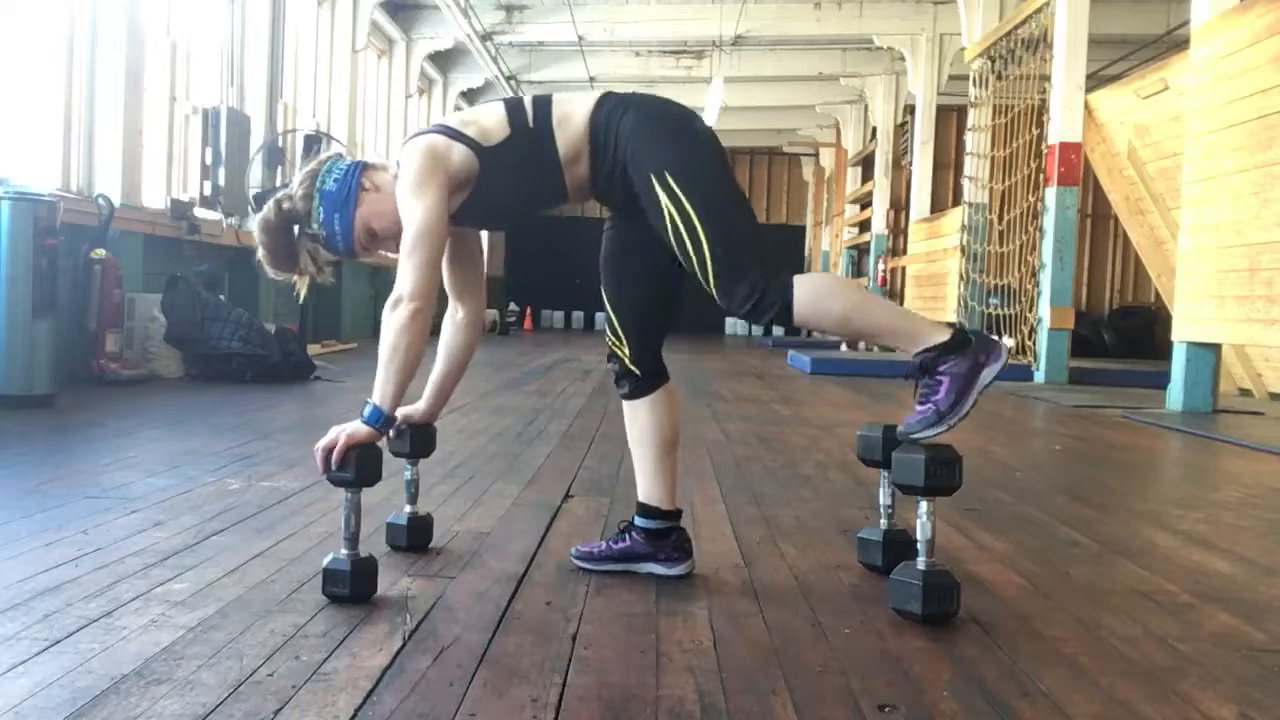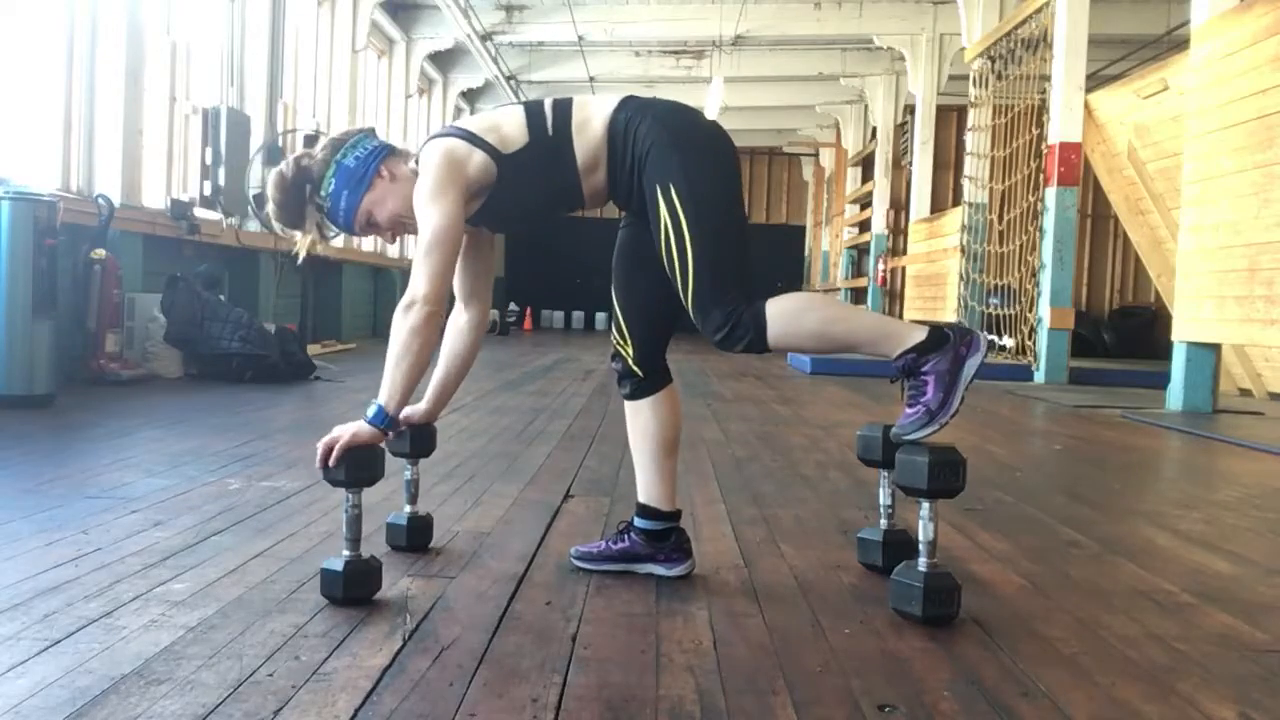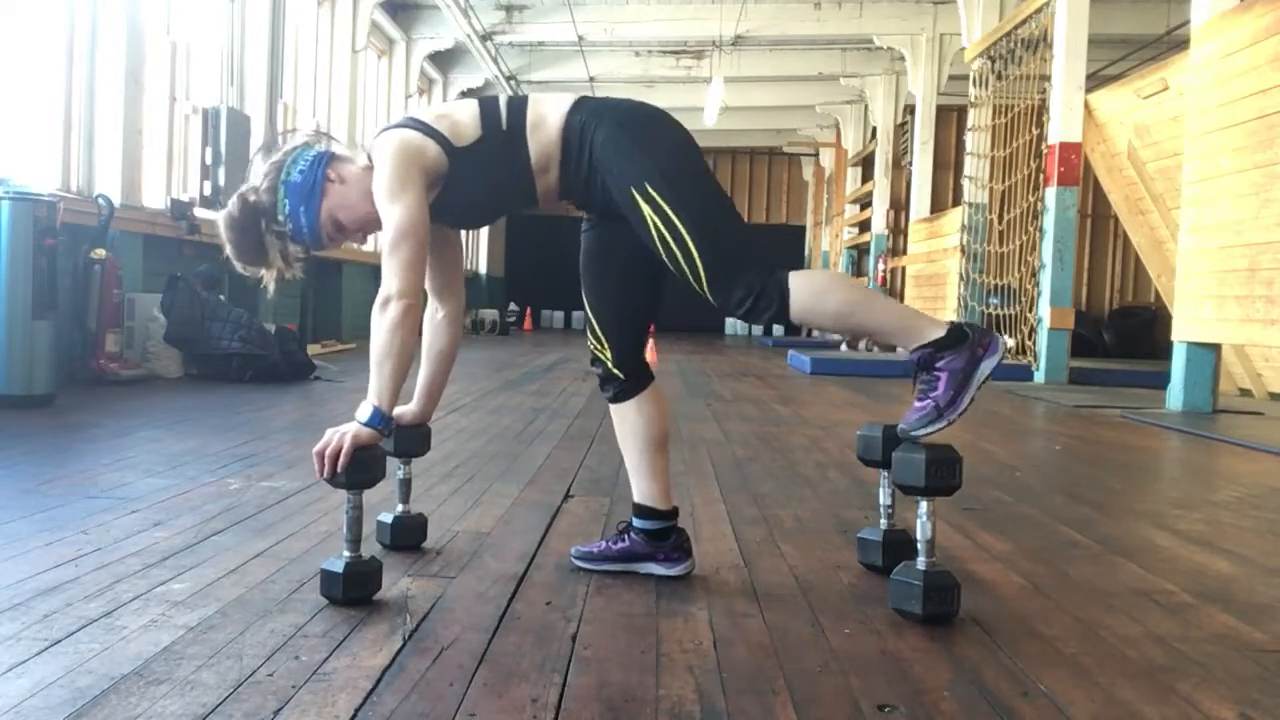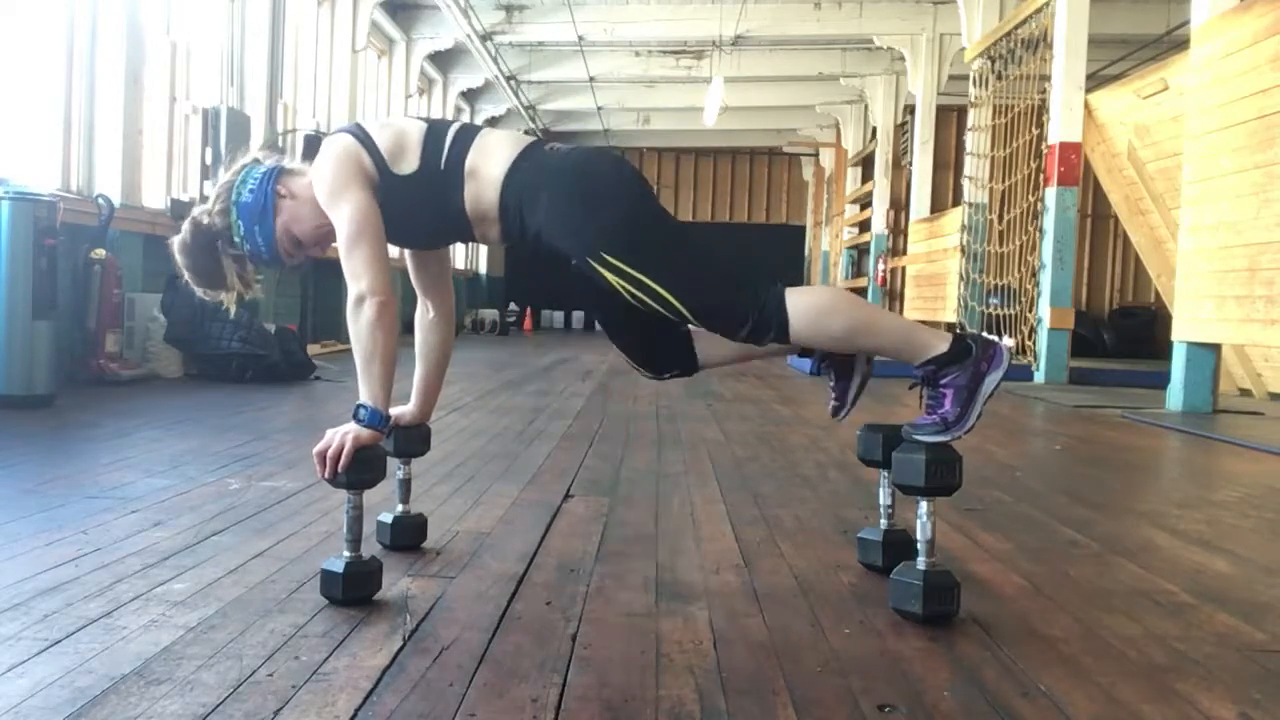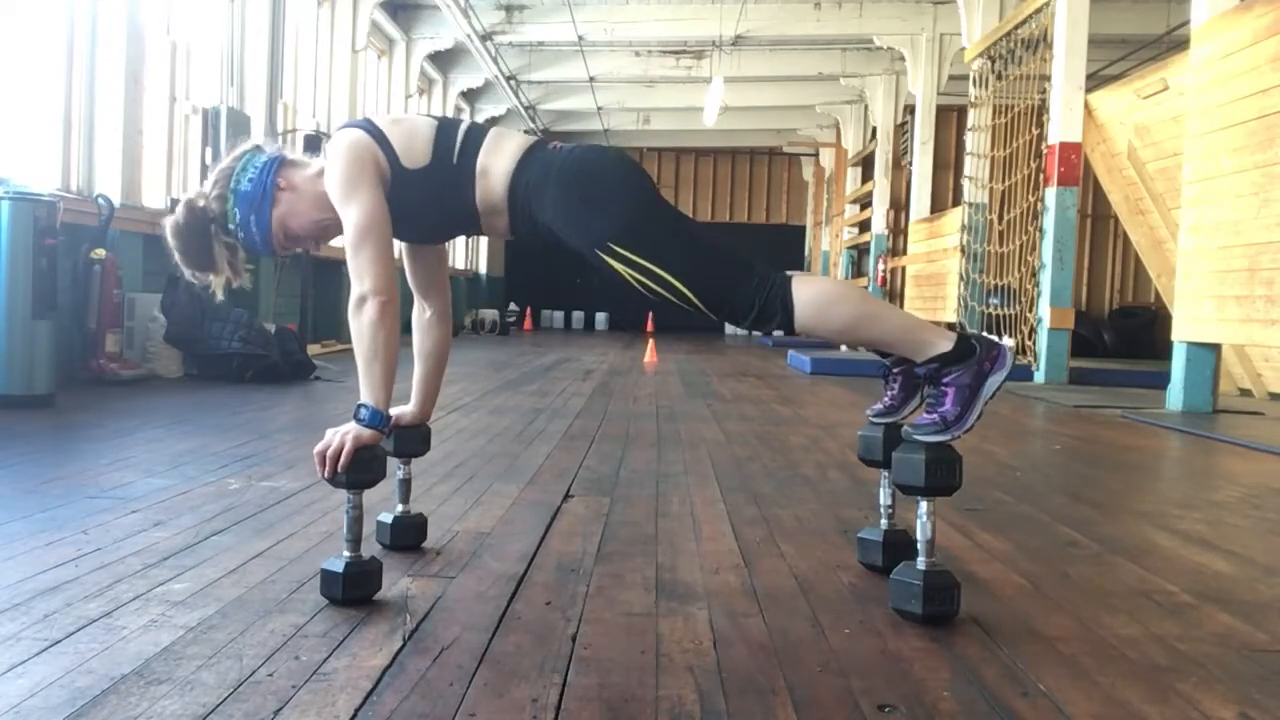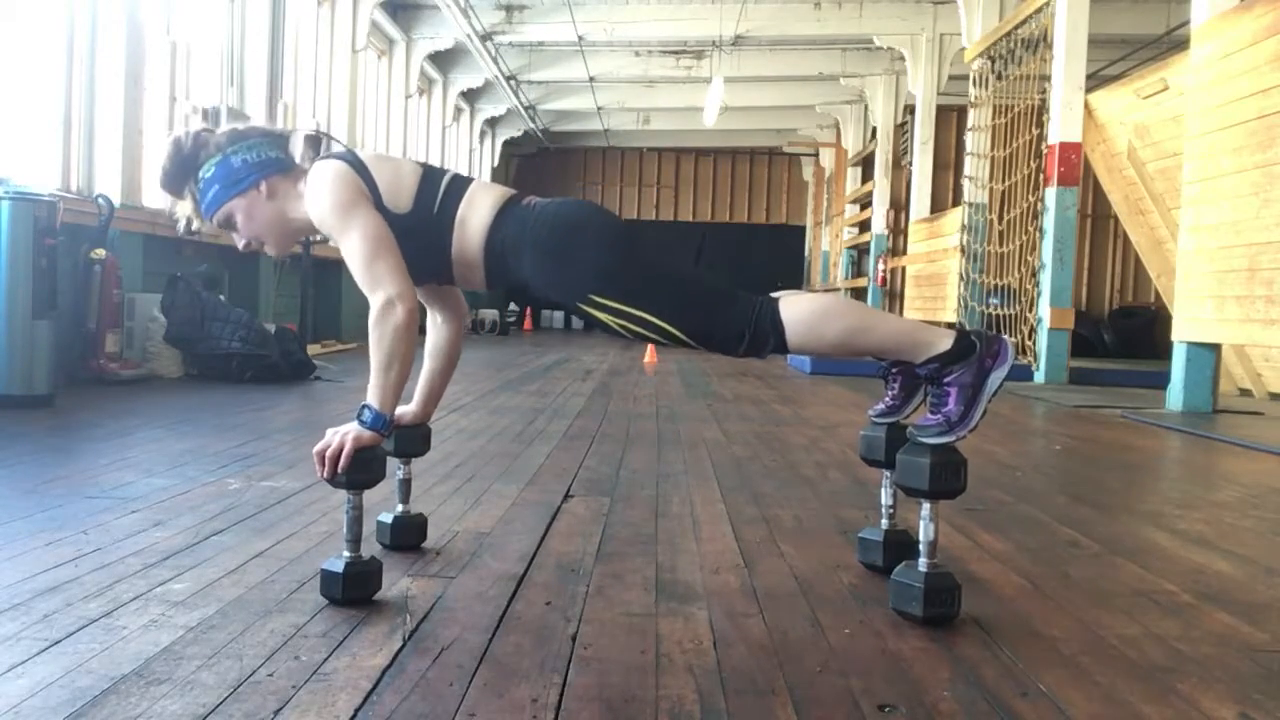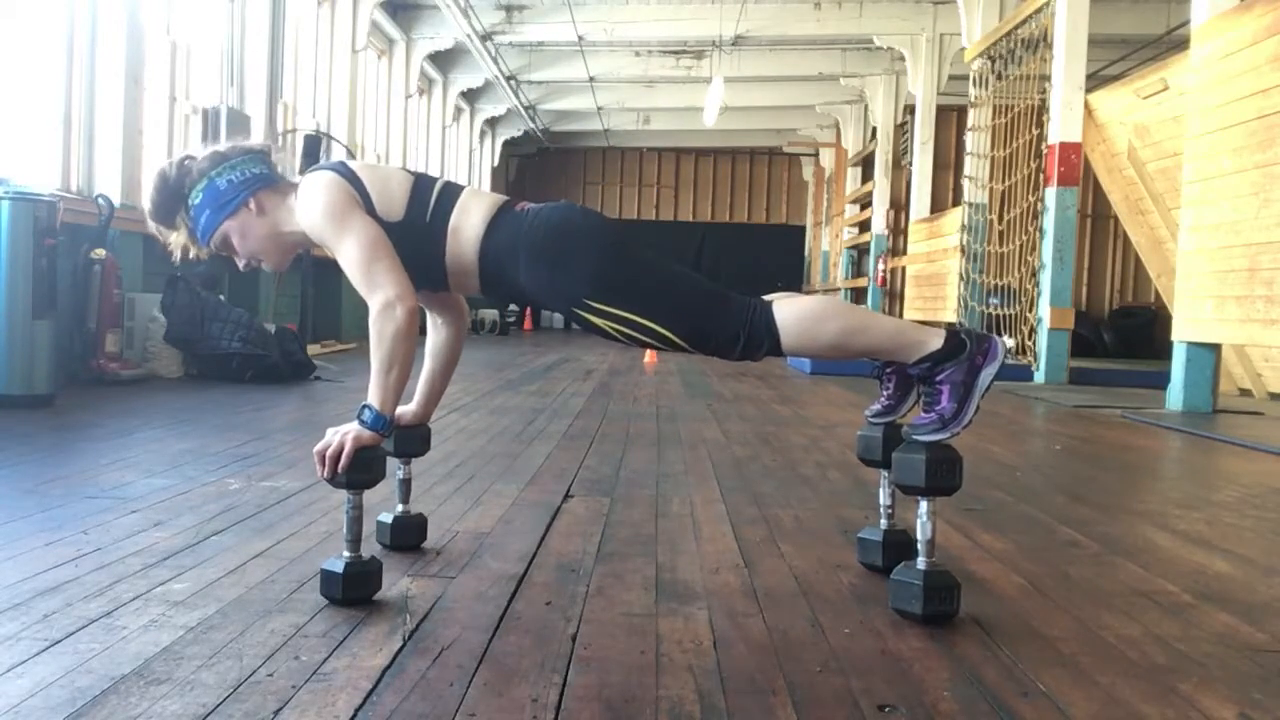
dt=0.7s
person 1, frame 1
left shoulder: (422, 164)
right shoulder: (446, 202)
left elbow: (409, 305)
right elbow: (464, 311)
left wrist: (376, 418)
right wrist: (429, 407)
left hip: (649, 143)
right hip: (632, 186)
left knee: (755, 292)
right knee: (631, 360)
left ankle: (952, 353)
right ankle: (658, 532)
person 1, frame 2
left shoulder: (442, 168)
right shoulder: (463, 196)
left elbow: (421, 303)
right elbow: (470, 308)
left wrist: (379, 418)
right wrist: (428, 407)
left hip: (669, 151)
right hip: (650, 179)
left knee: (728, 321)
right knee: (636, 359)
left ankle: (929, 348)
right ankle: (658, 531)
person 1, frame 3
left shoulder: (396, 159)
right shoulder: (426, 193)
left elbow: (399, 298)
right elbow: (444, 305)
left wrist: (374, 416)
right wrist: (418, 409)
left hip: (625, 146)
right hip: (609, 188)
left knee: (745, 287)
right knee: (616, 363)
left ankle: (949, 346)
right ankle: (656, 532)
person 1, frame 4
left shoulder: (337, 166)
right shoulder: (389, 191)
left elbow: (371, 299)
right elbow: (435, 305)
left wrist: (369, 416)
right wrist: (416, 410)
left hip: (579, 201)
right hip: (576, 201)
left knee: (747, 310)
right knee: (660, 352)
left ankle: (951, 356)
right ankle: (826, 349)
person 1, frame 5
left shoulder: (346, 158)
right shoulder: (390, 187)
left elbow: (373, 296)
right elbow: (432, 302)
left wrist: (370, 415)
right wrist: (418, 409)
left hip: (584, 194)
right hip: (580, 195)
left knee: (757, 299)
right knee: (746, 296)
left ankle: (958, 355)
right ankle: (912, 358)
person 1, frame 6
left shoulder: (329, 186)
right shoulder: (360, 197)
left elbow: (392, 305)
right elbow: (446, 308)
left wrist: (374, 417)
right wrist: (419, 410)
left hip: (561, 251)
right hip: (560, 243)
left knee: (751, 326)
right knee: (745, 318)
left ankle: (953, 349)
right ankle: (911, 358)
person 1, frame 7
left shoulder: (322, 197)
right shoulder: (354, 204)
left elbow: (393, 307)
right elbow: (446, 313)
left wrist: (373, 418)
right wrist: (417, 411)
left hip: (559, 257)
right hip: (554, 247)
left knee: (745, 331)
right knee: (739, 323)
left ankle: (947, 349)
right ankle: (907, 358)
